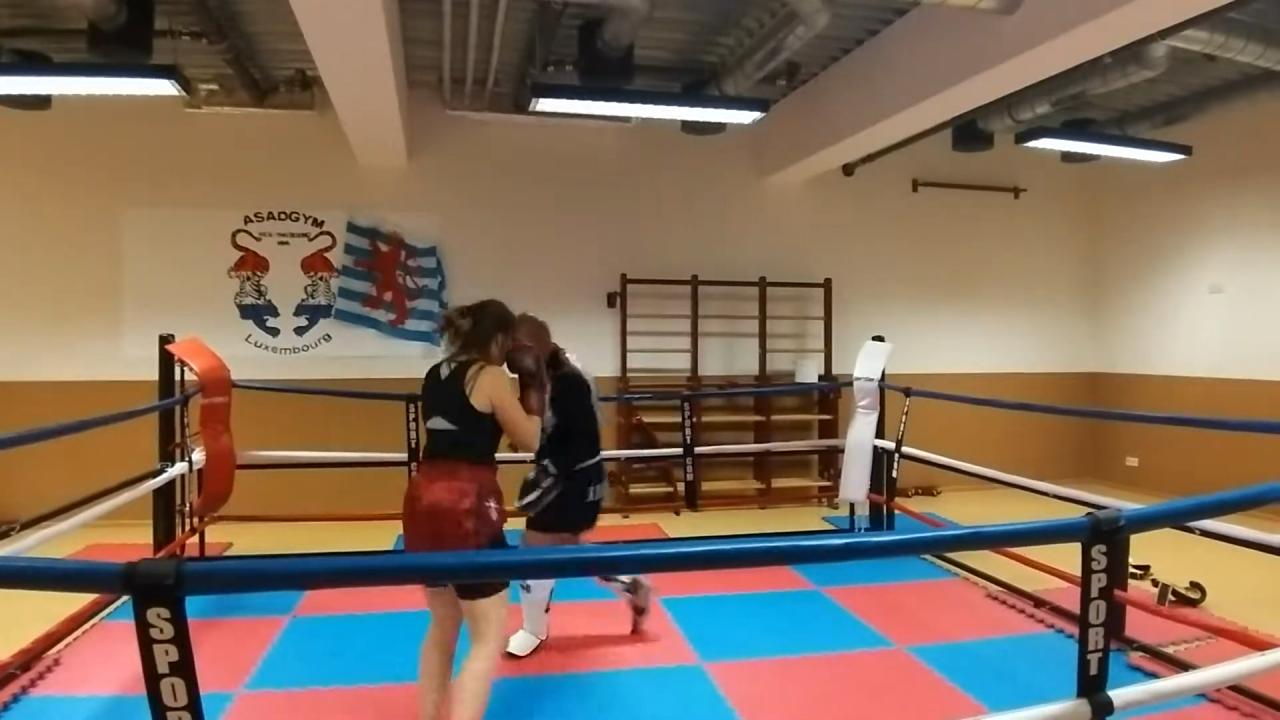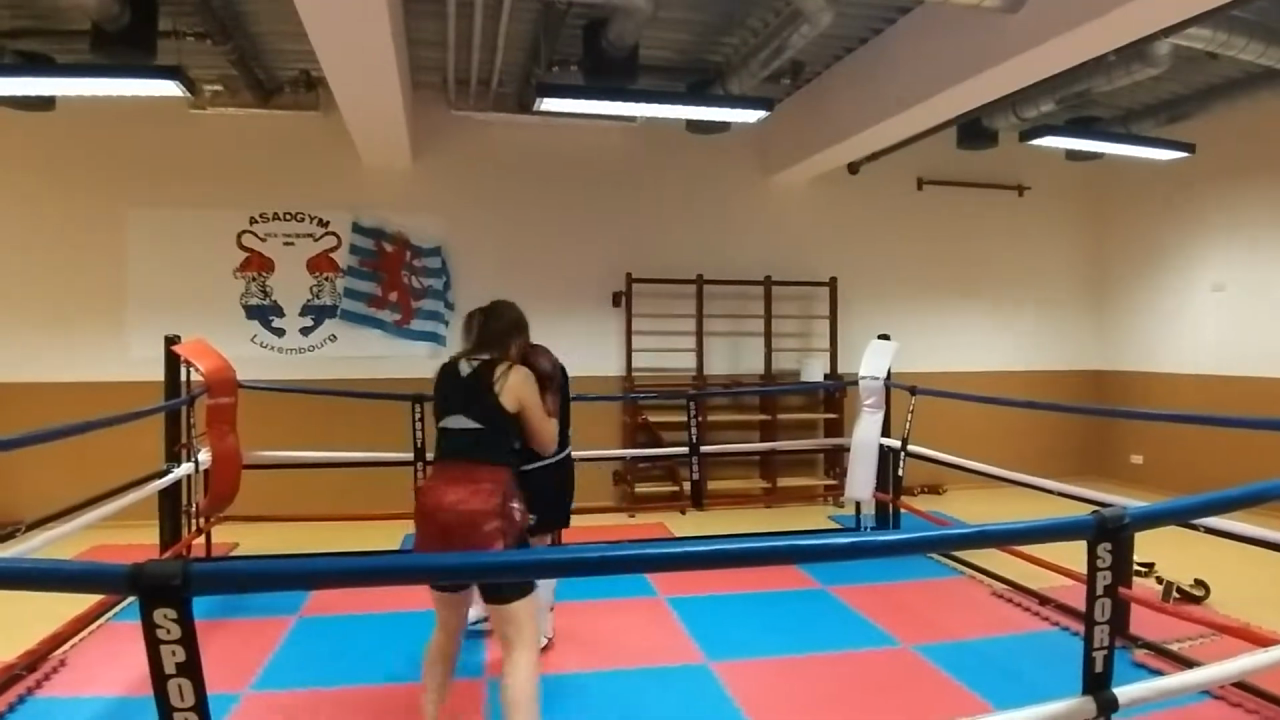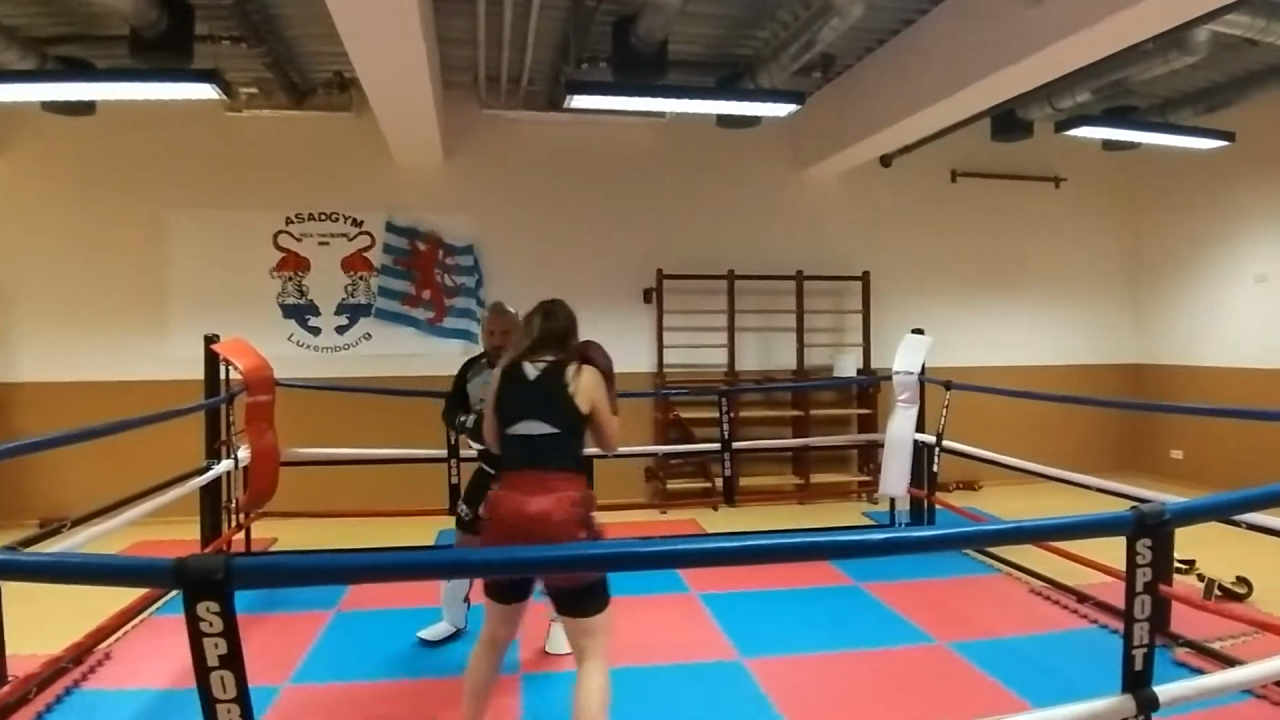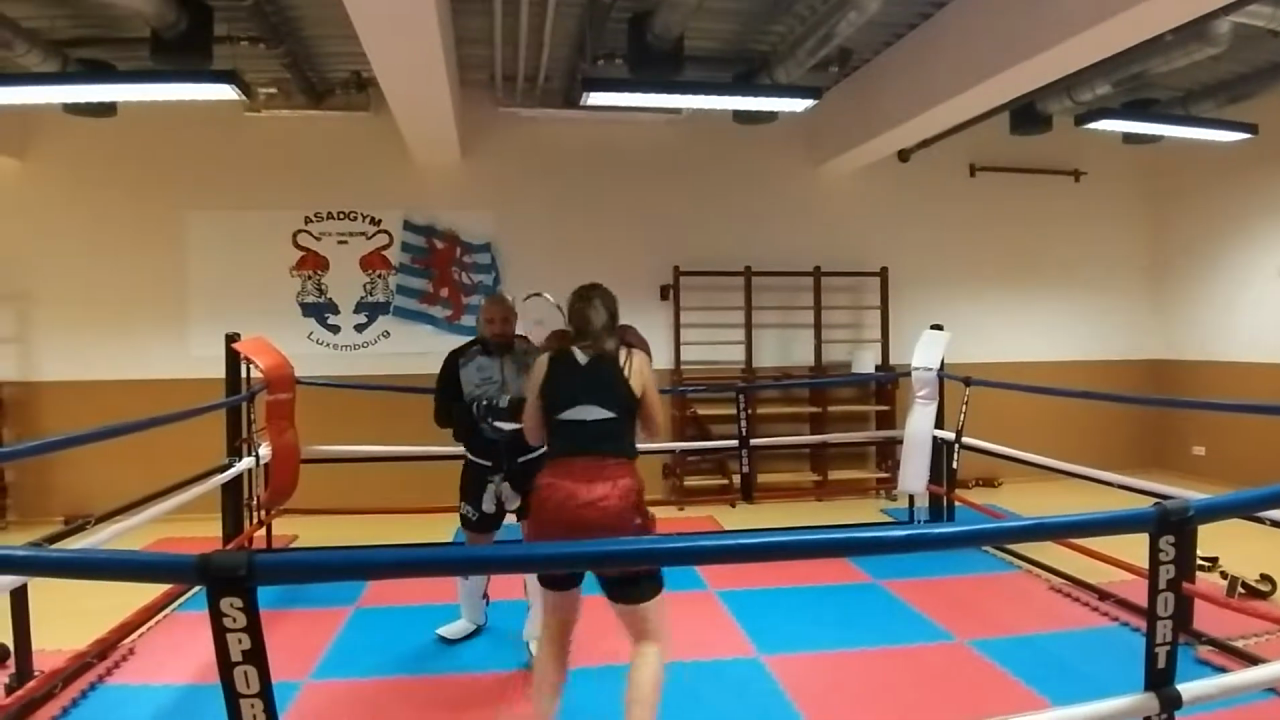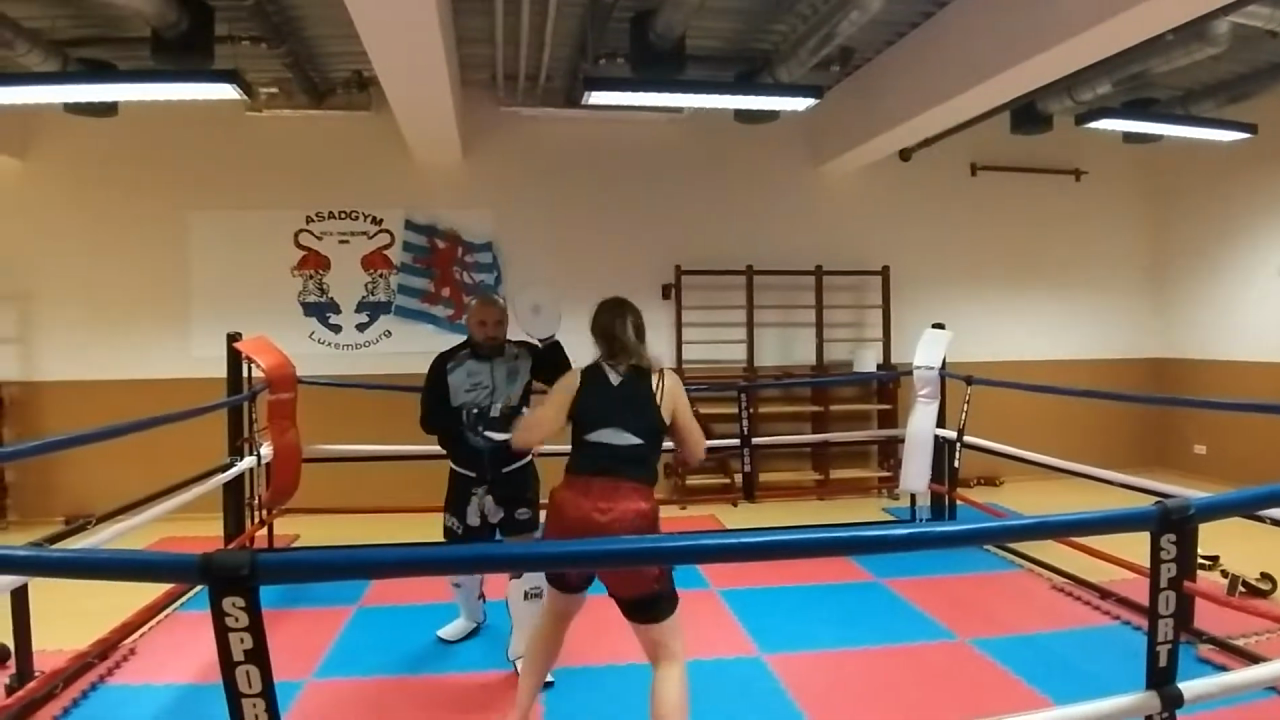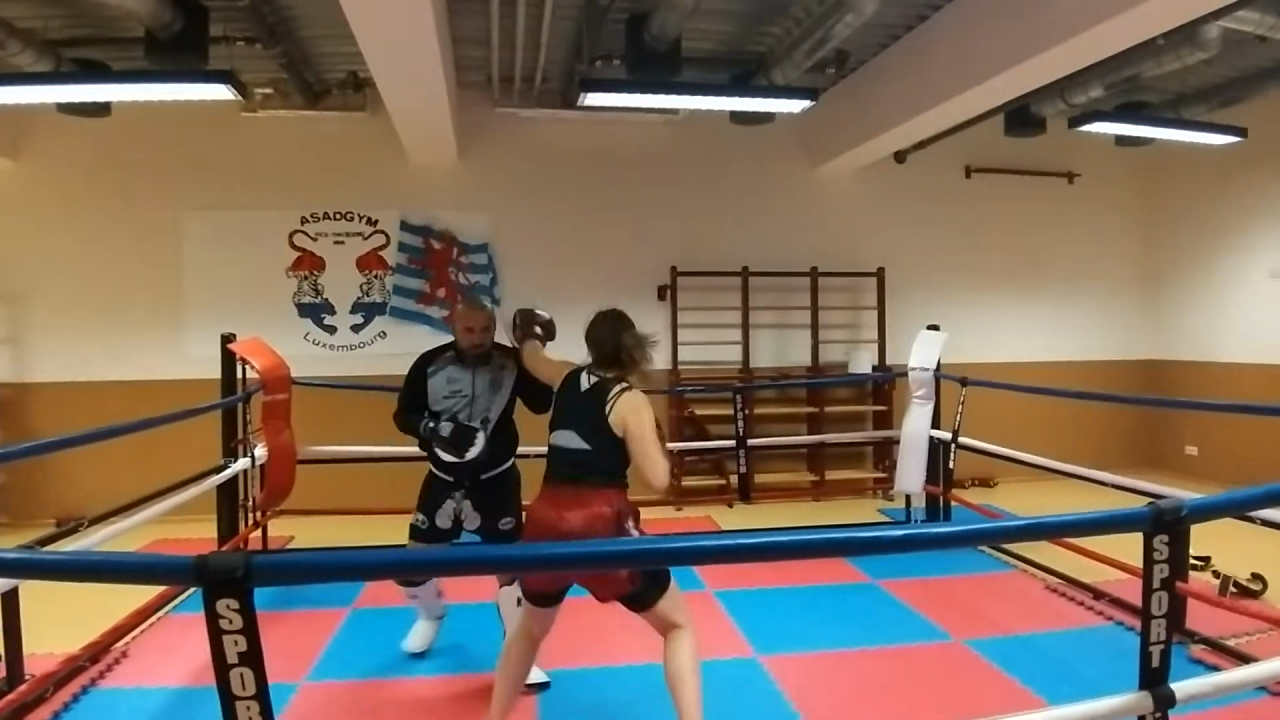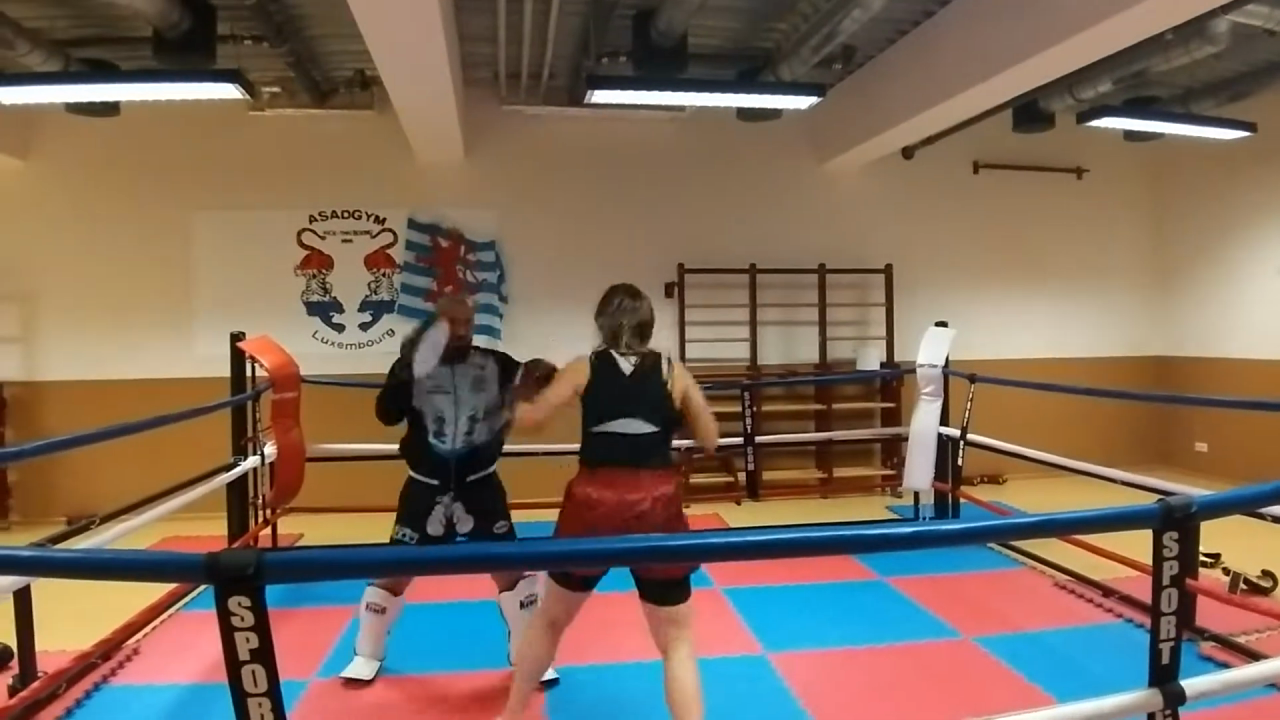
dt=0.2s
person 1, frame 1
left shoulder: (436, 375)
right shoulder: (490, 377)
right elbow: (528, 441)
right wrist: (534, 390)
left hip: (426, 498)
right hip: (468, 505)
left knee: (445, 621)
right knee: (489, 640)
person 1, frame 2
left shoulder: (446, 373)
right shoulder: (515, 376)
right elbow: (546, 445)
right wrist: (549, 392)
left hip: (438, 501)
right hip: (488, 505)
left knee: (448, 625)
right knee: (521, 643)
person 1, frame 3
left shoulder: (502, 377)
right shoulder: (584, 377)
right elbow: (610, 443)
left hip: (509, 509)
right hip: (564, 514)
left knee: (495, 635)
right knee: (592, 656)
person 1, frame 4
left shoulder: (546, 364)
right shoulder: (633, 361)
right elbow: (654, 428)
left hip: (556, 499)
right hip: (615, 502)
left knee: (557, 628)
right knee: (648, 639)
person 1, frame 5
left shoulder: (577, 380)
right shoulder: (665, 384)
left elbow: (523, 438)
right elbow: (695, 454)
left hip: (573, 514)
right hip: (631, 522)
left knee: (555, 616)
right knee: (668, 657)
person 1, frame 6
left shoulder: (567, 377)
right shoulder: (631, 401)
left elbow: (531, 357)
right elbow: (657, 480)
left wrist: (527, 333)
right wrist: (649, 441)
left hip: (548, 522)
right hip: (601, 526)
left knee: (531, 629)
right knee: (678, 626)
person 1, frame 7
left shoulder: (586, 368)
right shoulder: (672, 371)
left elbow: (527, 419)
right elbow: (709, 441)
left wrist: (521, 401)
left hip: (592, 505)
right hip: (654, 509)
left knee: (550, 618)
right knee: (677, 646)
person 2, frame 1
left shoulder: (566, 380)
right shoulder: (551, 373)
left elbow: (583, 436)
left wrist: (549, 470)
left hip: (574, 478)
right hip: (576, 475)
left knee: (535, 547)
right knee: (568, 544)
left ankle: (533, 630)
right ankle: (633, 588)
person 2, frame 2
left shoulder: (544, 370)
left elbow: (553, 426)
left hip: (545, 472)
right hip: (521, 469)
left knee: (536, 545)
left ankle: (540, 628)
right ankle: (487, 606)
person 2, frame 3
right shoulder: (472, 370)
right elbow: (451, 412)
right wrist: (468, 422)
right hip: (489, 471)
right knee: (465, 544)
left ankle: (560, 623)
right ankle: (453, 620)
person 2, frame 4
left shoulder: (531, 352)
right shoulder: (459, 360)
right elbow: (443, 414)
right wrist: (482, 409)
left hip: (529, 462)
right hip: (482, 467)
right knee: (475, 542)
left ankle: (537, 631)
right ankle: (473, 616)
person 2, frame 5
left shoulder: (524, 356)
right shoulder: (446, 365)
left elbow: (566, 382)
right elbow: (430, 421)
left wrist: (549, 340)
right wrist: (472, 418)
left hip: (515, 472)
right hip: (467, 476)
left ankle: (524, 651)
right ankle: (471, 615)
person 2, frame 6
left shoulder: (508, 362)
right shoulder: (429, 366)
left elbow: (542, 403)
right elbow: (403, 416)
right wrist: (432, 429)
left hip: (495, 478)
right hip: (445, 479)
right ankle: (430, 614)
person 2, frame 7
left shoulder: (492, 363)
right shoulder: (415, 363)
left elbow: (540, 378)
right elbow: (387, 414)
left wrist: (528, 379)
right wrist: (407, 374)
left hip: (478, 482)
right hip: (426, 486)
left knee: (509, 565)
right knee: (395, 572)
right ankle: (368, 653)
